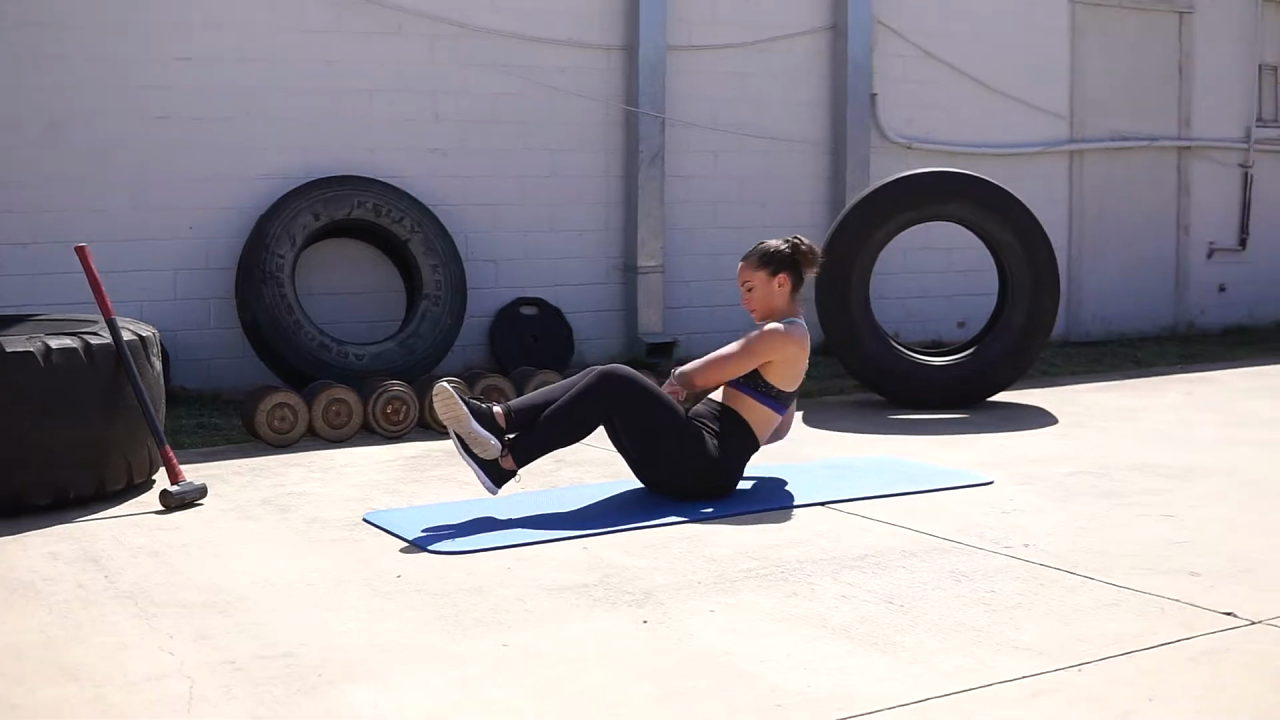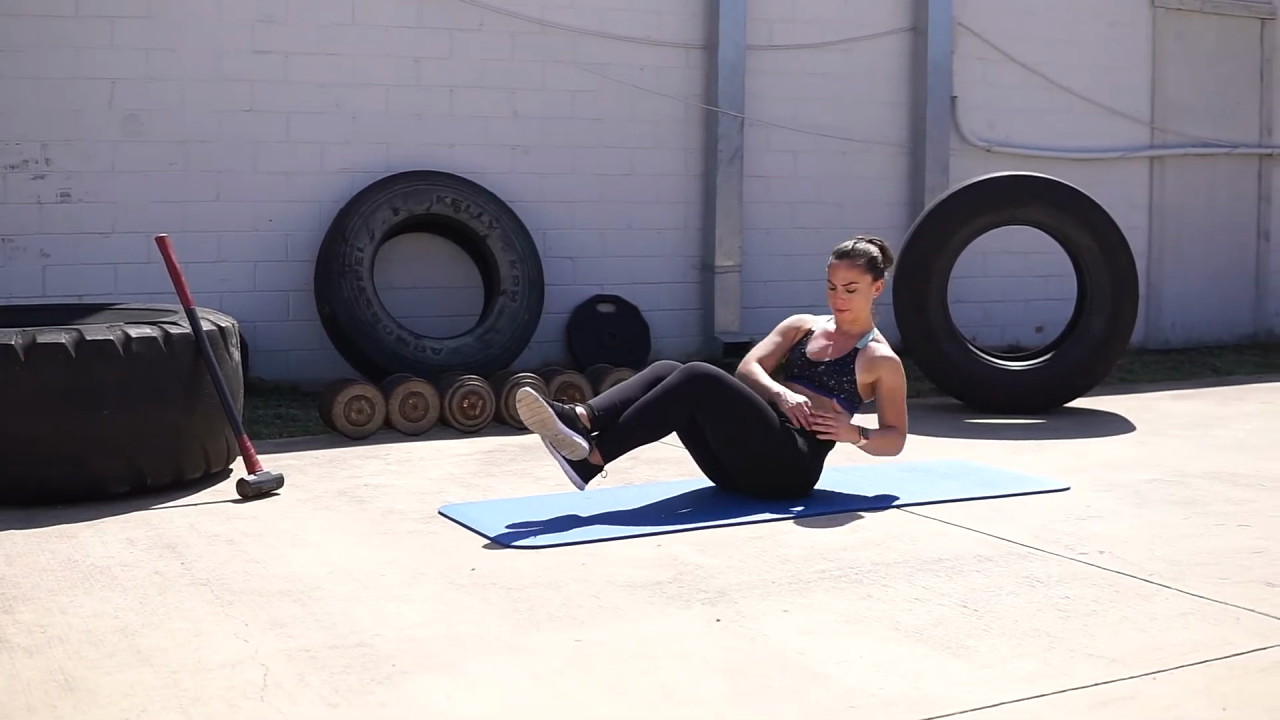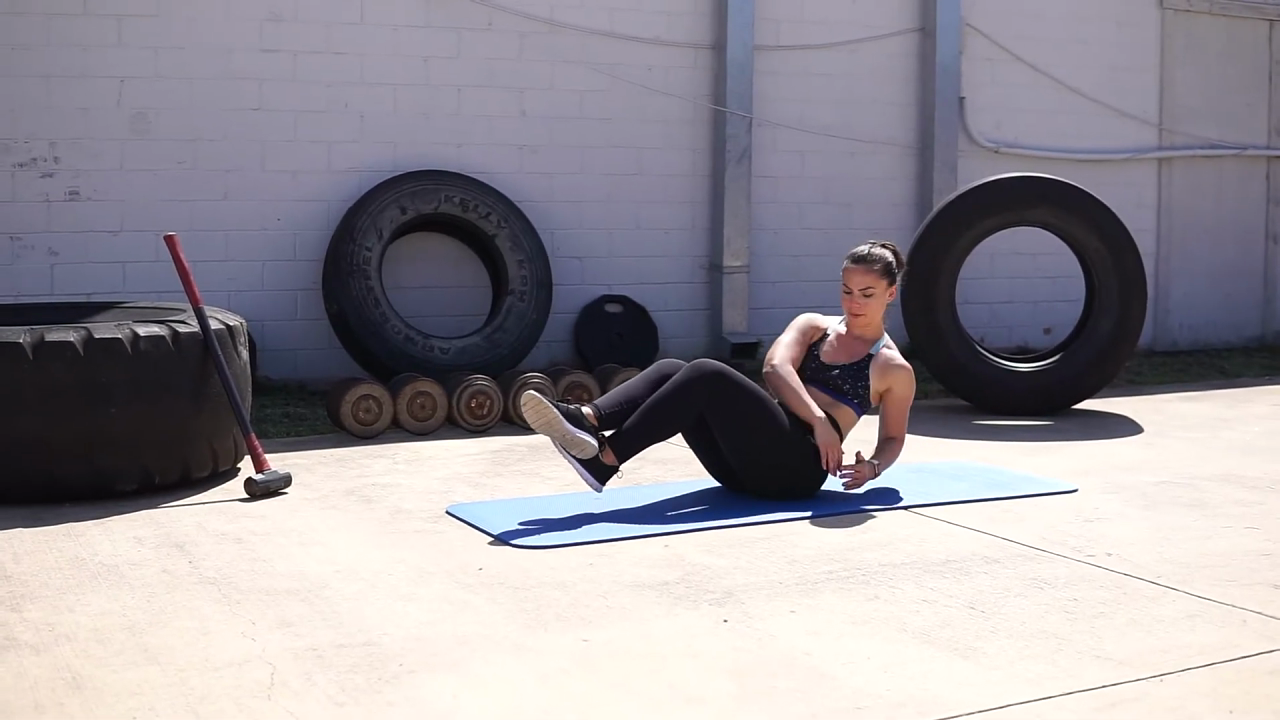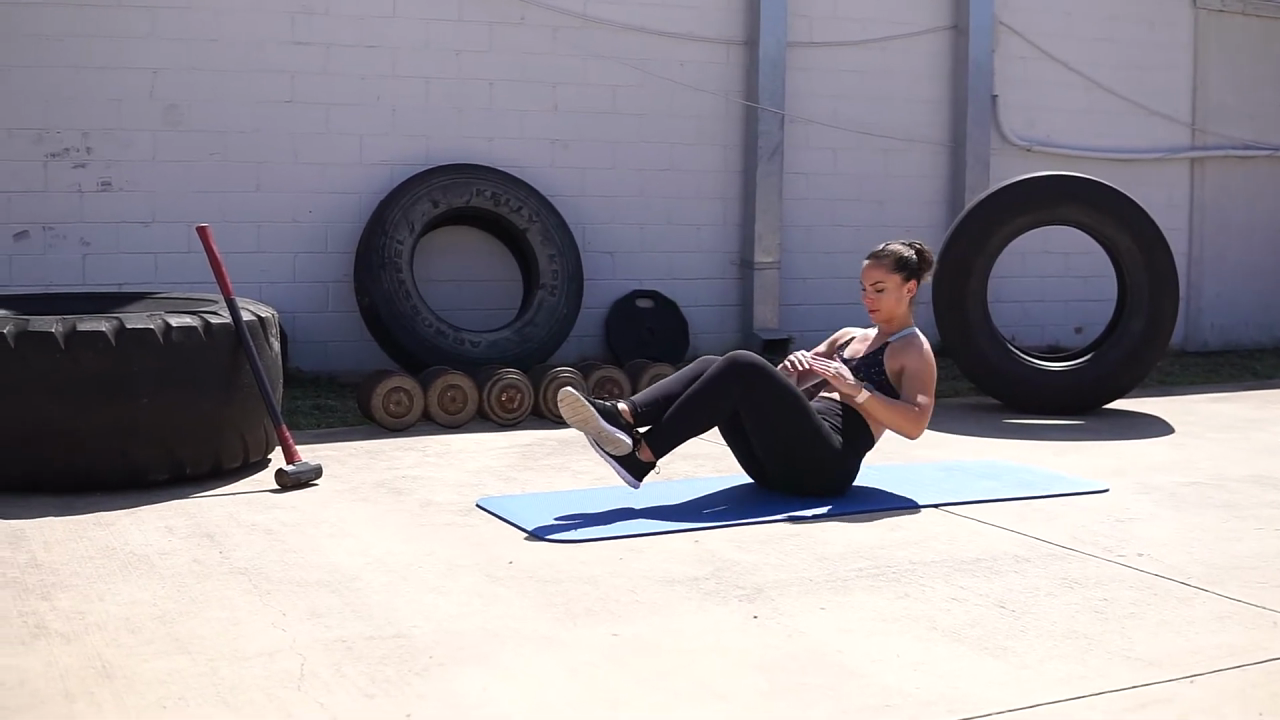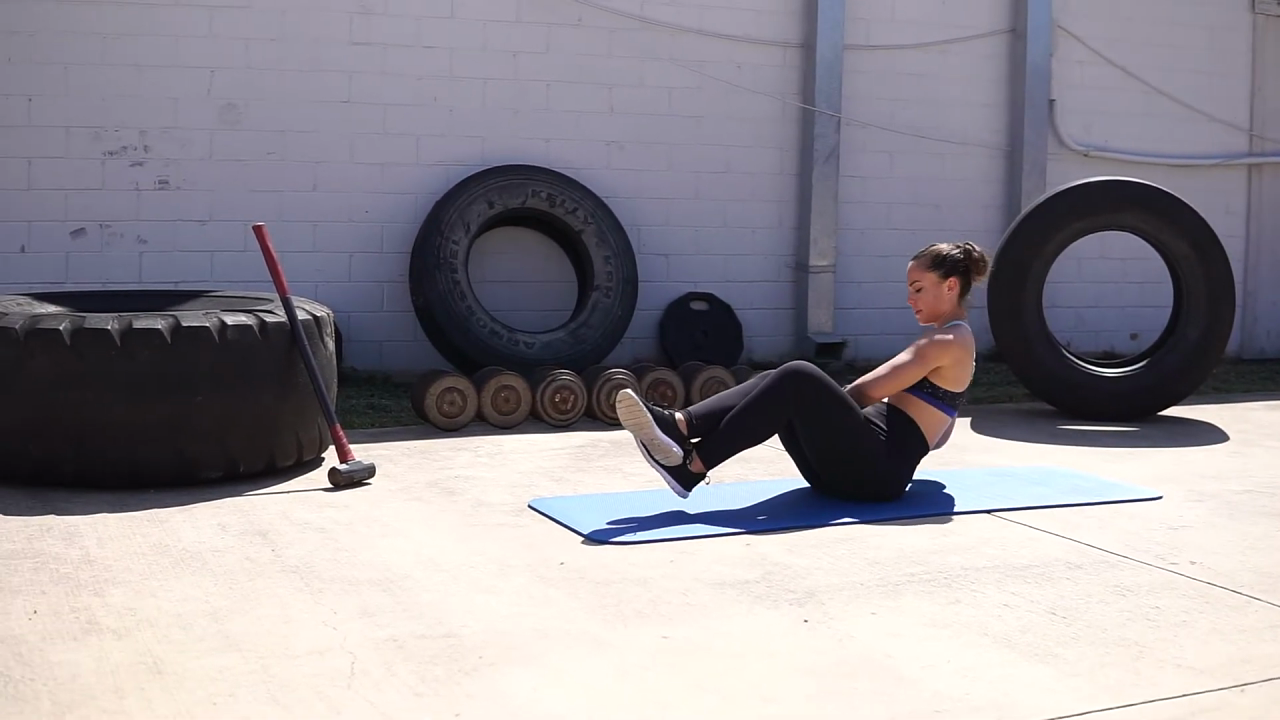
dt=1s
person 1, frame 1
left shoulder: (778, 337)
right shoulder: (786, 341)
left elbow: (696, 377)
right elbow: (778, 427)
left wrist: (676, 383)
left hip: (705, 468)
right hip: (690, 459)
left knee: (614, 381)
right knee: (598, 379)
left ankle: (506, 461)
right ankle: (496, 419)
person 1, frame 2
left shoulder: (881, 360)
right shoulder: (803, 327)
left elbow: (894, 438)
right elbow: (748, 368)
left wrist: (857, 436)
right wrist: (784, 397)
left hip: (788, 465)
right hip: (741, 463)
left knee: (700, 379)
right knee: (667, 372)
left ankle: (593, 456)
right ankle: (579, 420)
person 1, frame 3
left shoulder: (895, 369)
right shoulder: (812, 327)
left elbow: (893, 440)
right elbow: (776, 371)
left wrist: (871, 468)
right wrist: (819, 422)
left hip: (794, 465)
right hip: (747, 462)
left knee: (706, 374)
right knee: (670, 371)
left ankle: (606, 458)
right ankle: (585, 419)
person 1, frame 4
left shoulder: (915, 353)
right shoulder: (851, 337)
left elbow: (914, 423)
right elbow: (796, 365)
left wrist: (858, 391)
right wrist: (796, 371)
left hip: (825, 463)
right hip: (781, 462)
left knee: (741, 365)
right knee: (709, 367)
left ankle: (642, 454)
right ankle: (619, 415)
person 1, frame 5
left shoulder: (952, 342)
right shoulder: (942, 345)
left elbow: (879, 386)
right elbow: (938, 436)
left wrist: (845, 395)
left hip: (878, 471)
right hip: (841, 467)
left knee: (798, 377)
right knee: (774, 381)
left ankle: (692, 464)
right ankle: (676, 424)
